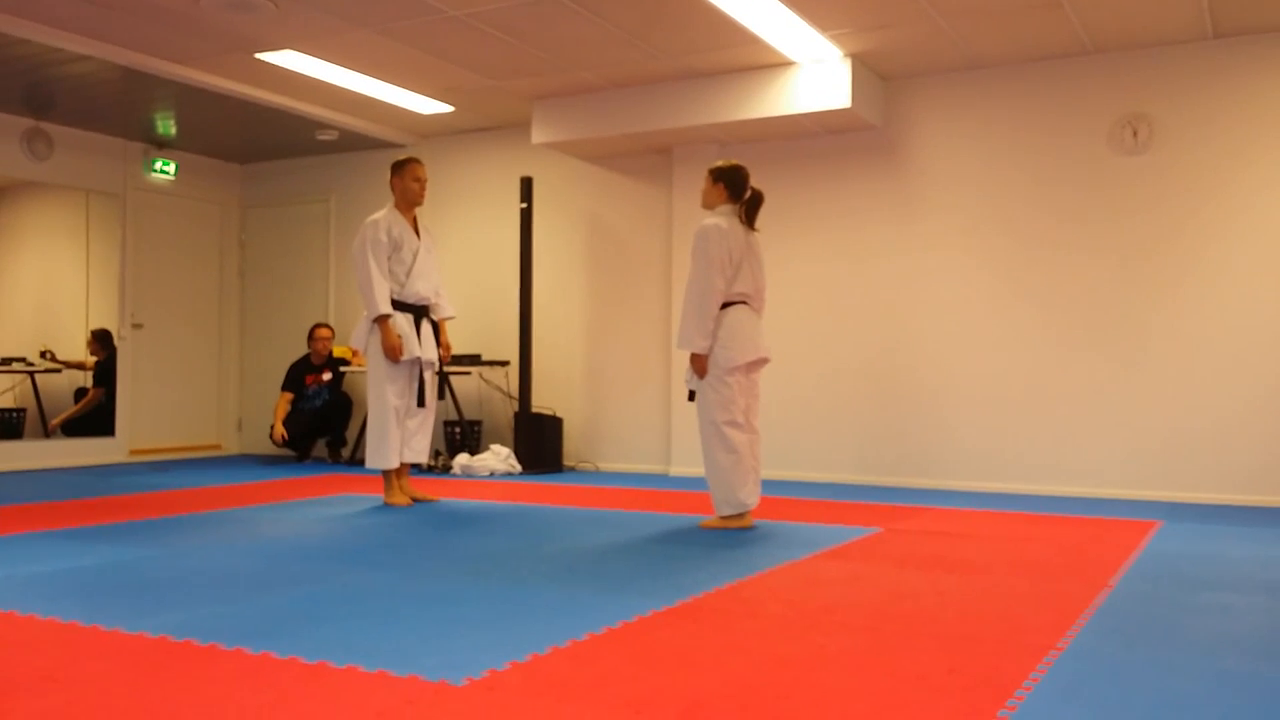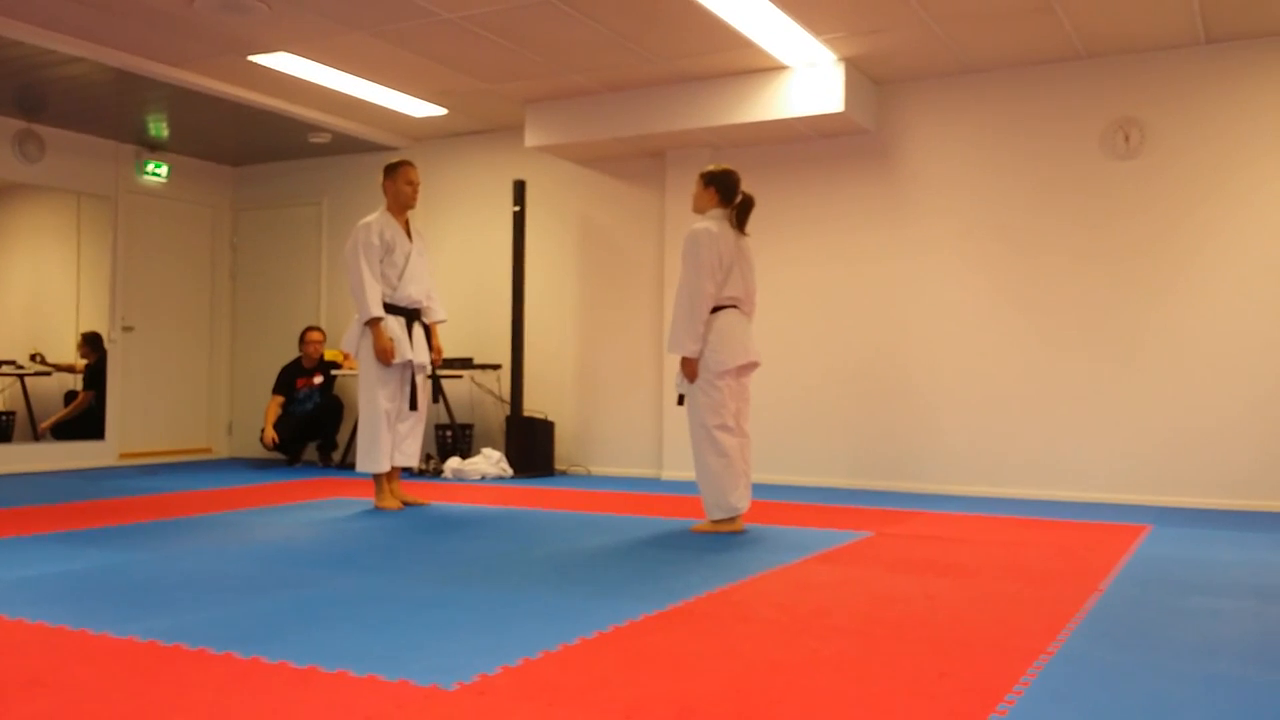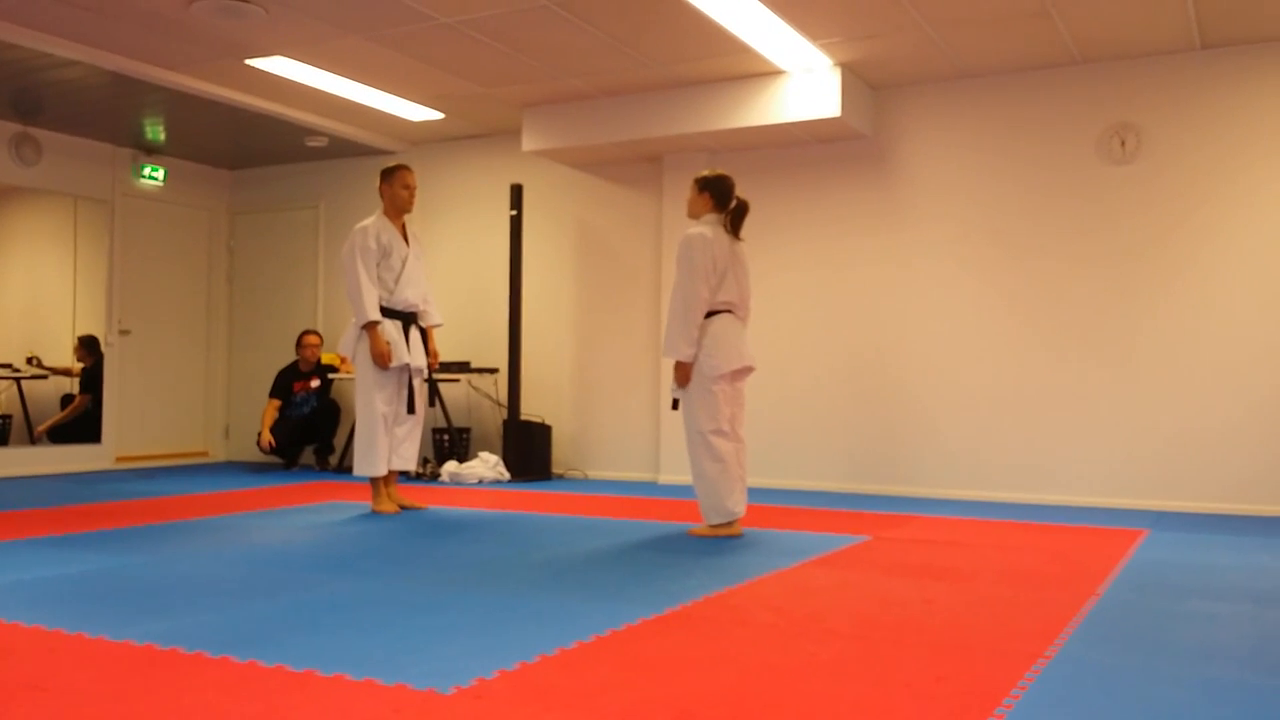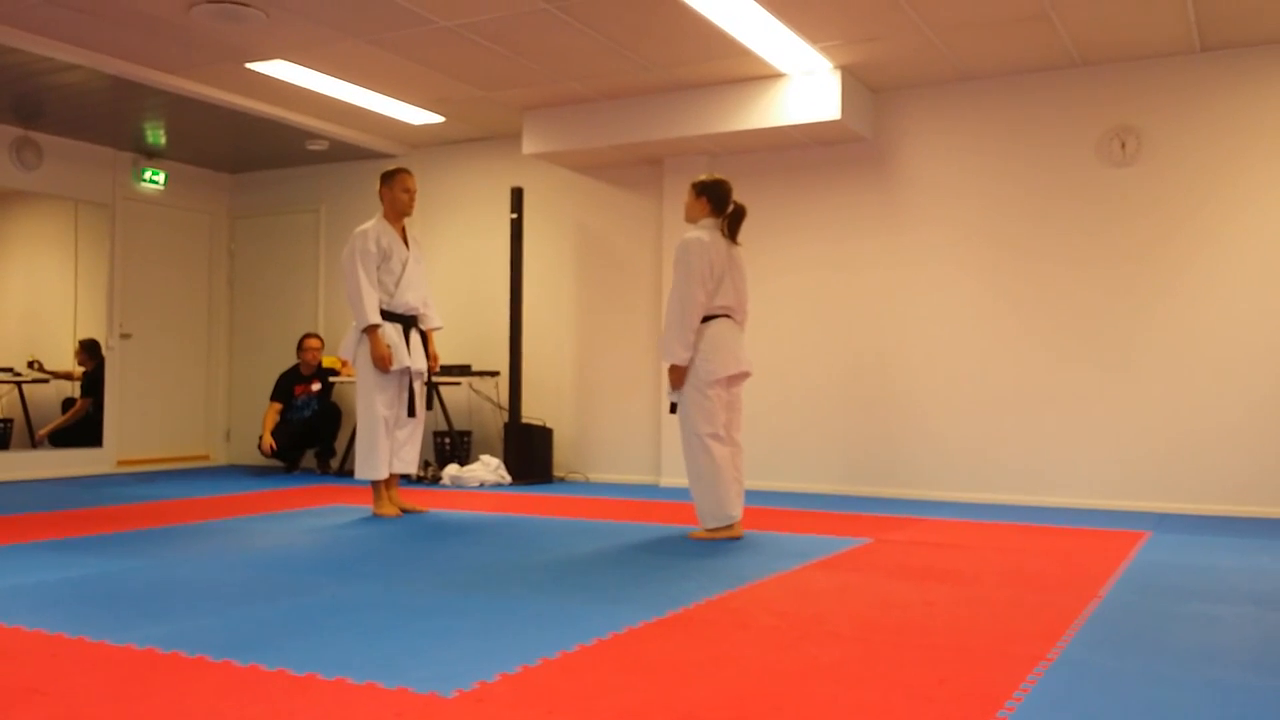
dt=0.1s
person 1, frame 1
left shoulder: (712, 229)
right shoulder: (747, 232)
left elbow: (706, 291)
left wrist: (698, 345)
left hip: (722, 335)
right hip: (746, 333)
left knee: (722, 424)
right knee: (742, 424)
left ankle: (735, 509)
right ankle: (743, 506)
person 1, frame 2
left shoulder: (702, 233)
right shoulder: (737, 237)
left elbow: (696, 294)
left wrist: (688, 349)
left hip: (712, 338)
right hip: (736, 337)
left knee: (712, 428)
right knee: (732, 428)
left ankle: (726, 513)
right ankle: (733, 510)
person 1, frame 3
left shoulder: (697, 237)
right shoulder: (732, 241)
left elbow: (690, 299)
left wrist: (682, 353)
left hip: (707, 343)
right hip: (730, 342)
left knee: (708, 433)
right knee: (728, 433)
left ankle: (723, 518)
right ankle: (730, 514)
person 1, frame 4
left shoulder: (694, 242)
right shoulder: (729, 246)
left elbow: (687, 303)
left wrist: (676, 356)
left hip: (703, 345)
right hip: (728, 345)
left knee: (704, 436)
right knee: (725, 437)
left ankle: (723, 519)
right ankle: (729, 518)
person 2, frame 1
left shoulder: (424, 233)
right shoulder: (378, 227)
right elbow: (373, 282)
left wrist: (441, 330)
right wrist: (387, 329)
left hip: (421, 326)
right hip: (393, 324)
left knee: (419, 405)
right knee: (389, 403)
left ankle: (404, 480)
right ankle: (390, 485)
person 2, frame 2
left shoulder: (416, 236)
right shoulder: (370, 230)
right elbow: (365, 285)
left wrist: (433, 334)
right wrist: (379, 332)
left hip: (413, 330)
right hip: (385, 327)
left knee: (411, 408)
right knee: (381, 407)
left ankle: (394, 484)
right ankle: (381, 489)
person 2, frame 3
left shoulder: (413, 240)
right shoulder: (367, 233)
right elbow: (362, 289)
left wrist: (429, 338)
right wrist: (376, 336)
left hip: (410, 333)
right hip: (382, 330)
left knee: (408, 412)
right knee: (378, 411)
left ankle: (391, 488)
right ankle: (378, 493)
person 2, frame 4
left shoulder: (412, 243)
right shoulder: (367, 237)
right elbow: (362, 292)
left wrist: (429, 342)
right wrist: (376, 339)
left hip: (410, 336)
right hip: (382, 335)
left knee: (410, 415)
right knee: (379, 414)
left ankle: (393, 492)
right ankle: (379, 496)
person 3, frame 1
left shoulder: (337, 360)
right shoulder: (298, 368)
right elbow: (285, 399)
left wrist: (356, 360)
right wrist: (278, 423)
left hip: (327, 418)
right hip: (303, 417)
left knee: (343, 399)
right knee: (279, 436)
left ankle: (335, 447)
right ankle: (305, 446)
person 3, frame 2
left shoulder: (328, 363)
right shoulder: (290, 371)
right elbow: (276, 403)
left wrist: (347, 363)
right wrist: (268, 427)
left hip: (318, 421)
right hip: (294, 421)
left knee: (334, 402)
right knee: (269, 439)
left ankle: (325, 451)
right ankle: (295, 449)
person 3, frame 3
left shoulder: (325, 367)
right shoulder: (286, 375)
right elbow: (273, 406)
left wrist: (344, 367)
right wrist: (265, 430)
left hip: (315, 425)
right hip: (291, 424)
left knee: (331, 406)
right knee: (266, 443)
left ankle: (322, 455)
right ankle: (292, 453)
person 3, frame 4
left shoulder: (326, 371)
right shoulder: (288, 378)
right elbow: (274, 410)
right wrist: (266, 434)
left hip: (316, 428)
right hip: (292, 428)
left knee: (332, 409)
right knee: (267, 446)
left ankle: (324, 458)
right ankle: (293, 457)
